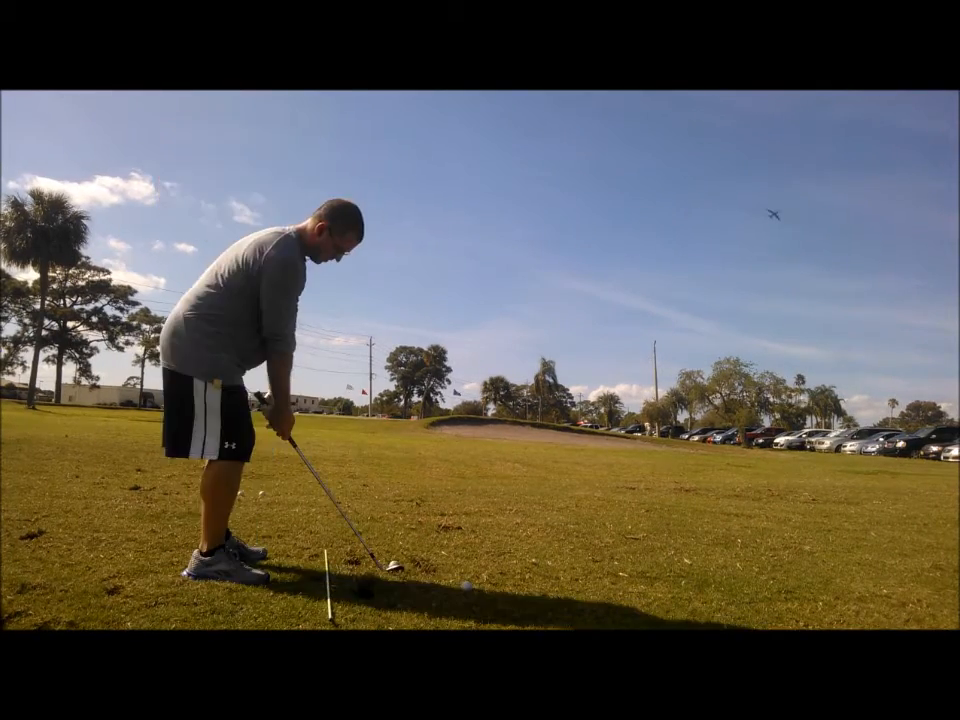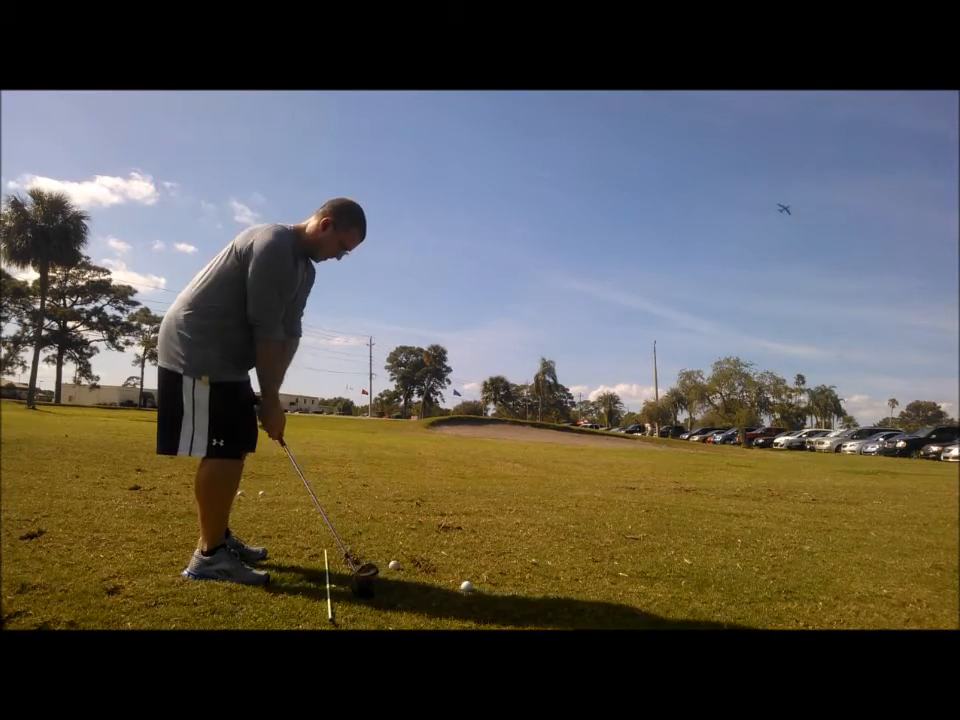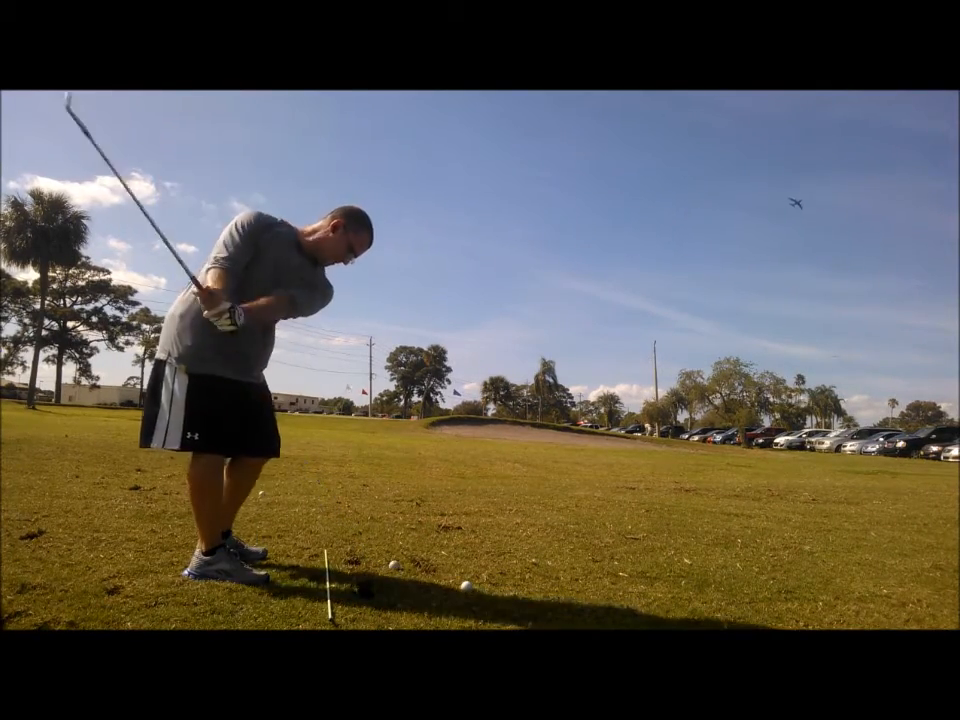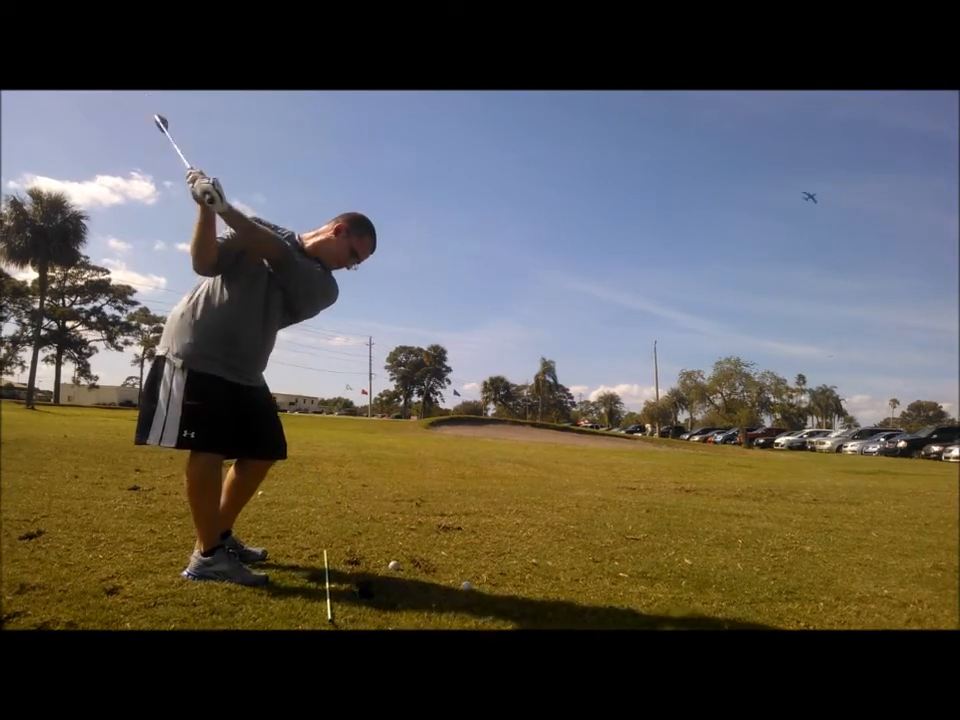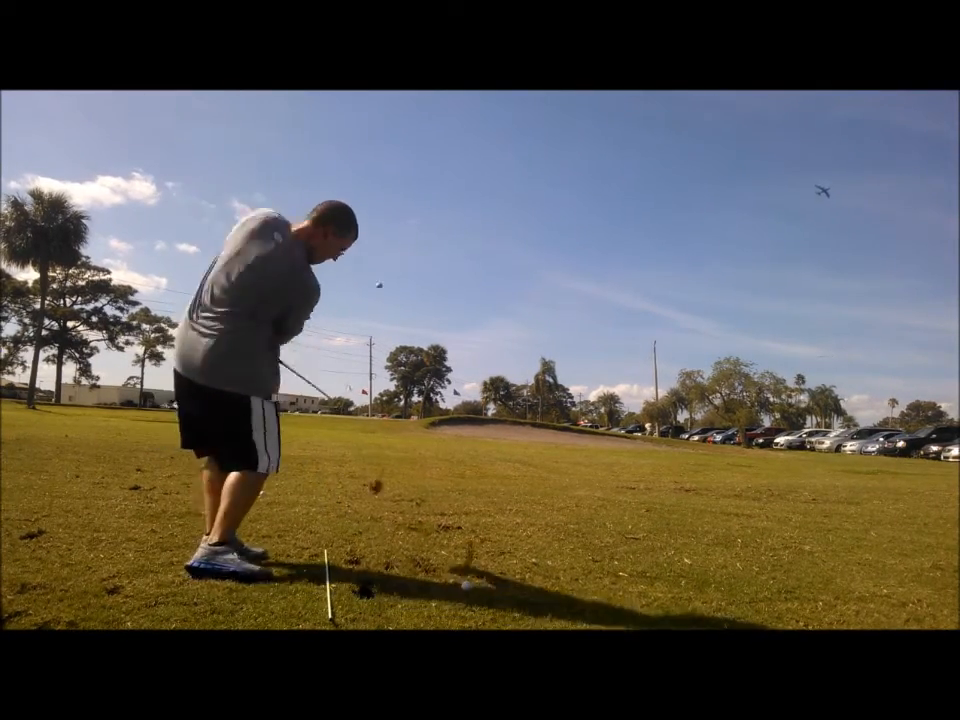
dt=0.4s
person 1, frame 1
left shoulder: (280, 246)
right shoulder: (285, 256)
left elbow: (274, 333)
right elbow: (279, 338)
left wrist: (276, 399)
right wrist: (282, 403)
left hip: (210, 354)
right hip: (200, 353)
left knee: (231, 449)
right knee: (227, 451)
left ankle: (218, 539)
right ankle: (209, 555)
person 1, frame 2
left shoulder: (305, 272)
right shoulder: (273, 243)
left elbow: (288, 332)
right elbow: (266, 328)
left wrist: (270, 394)
right wrist: (273, 400)
left hip: (230, 360)
right hip: (194, 353)
left knee: (235, 448)
right knee: (219, 449)
left ankle: (219, 537)
right ankle: (209, 555)
person 1, frame 3
left shoulder: (318, 288)
right shoulder: (258, 225)
left elbow: (281, 303)
right elbow: (222, 266)
left wrist: (238, 314)
right wrist: (216, 295)
left hip: (244, 368)
right hip: (192, 350)
left knee: (255, 452)
right knee: (209, 451)
left ankle: (221, 537)
right ankle: (208, 554)
person 1, frame 4
left shoulder: (322, 288)
right shoulder: (255, 228)
left elbow: (272, 251)
right elbow: (204, 264)
left wrist: (222, 207)
right wrist: (204, 211)
left hip: (243, 371)
right hip: (191, 351)
left knee: (262, 454)
right knee: (207, 449)
left ankle: (220, 537)
right ankle: (208, 555)
person 1, frame 5
left shoulder: (261, 222)
right shoulder: (304, 286)
right elbow: (282, 335)
left hip: (190, 353)
right hip: (241, 371)
left knee: (216, 453)
right knee: (252, 462)
left ankle: (216, 535)
right ankle: (216, 547)
